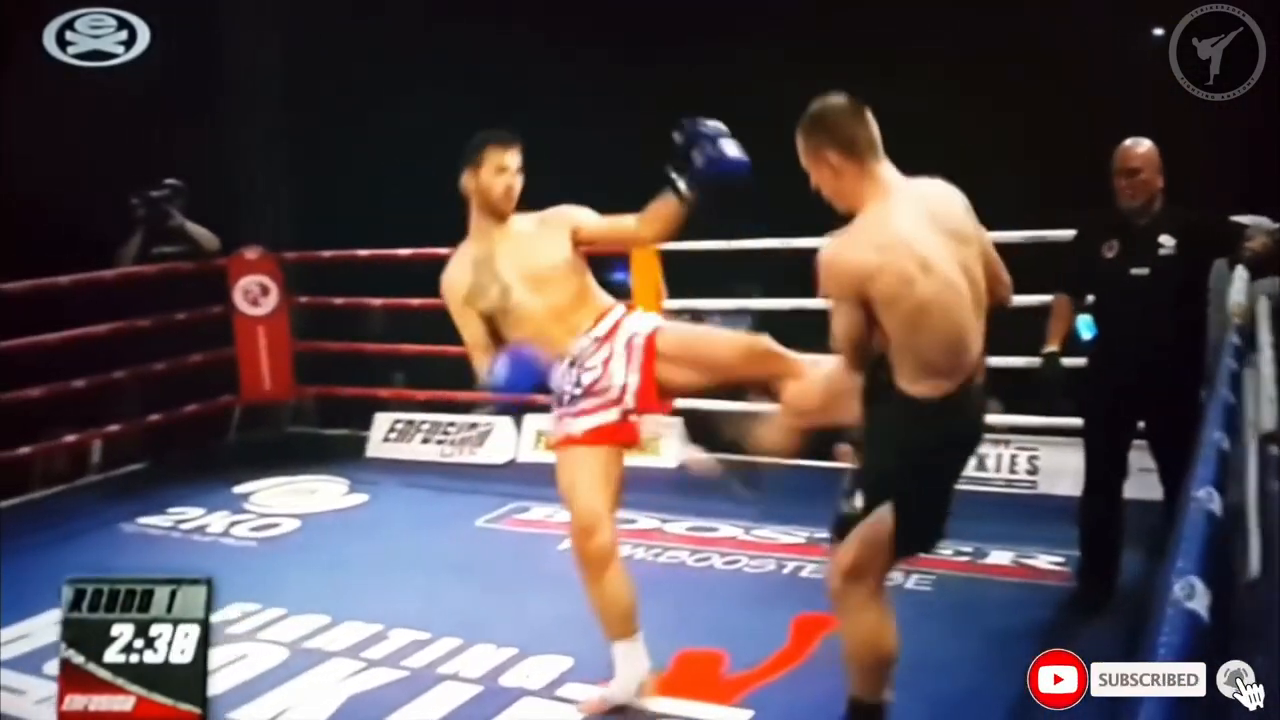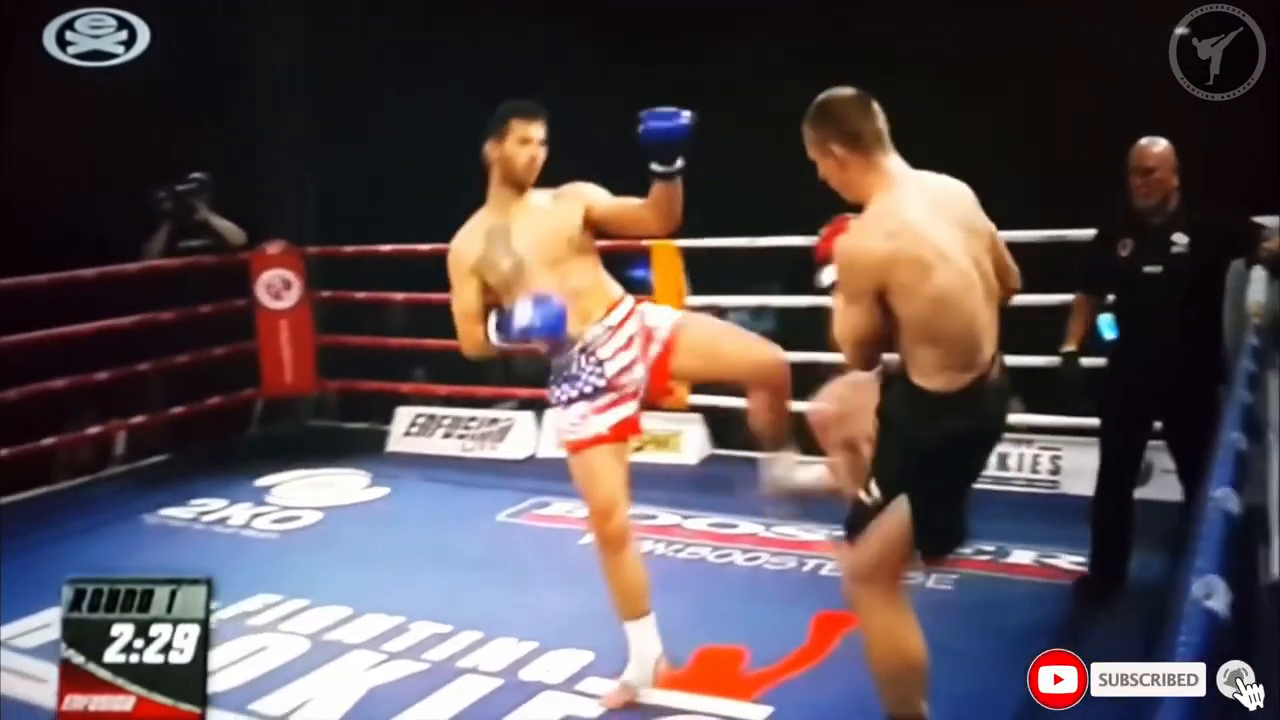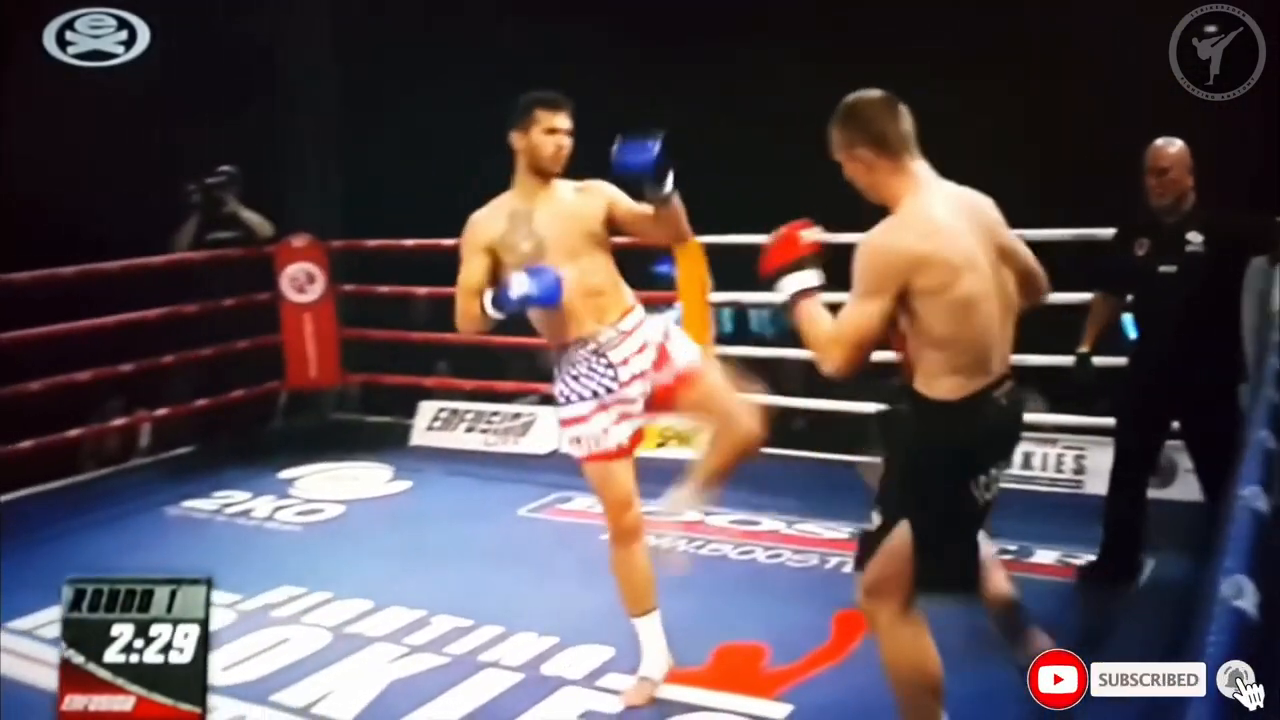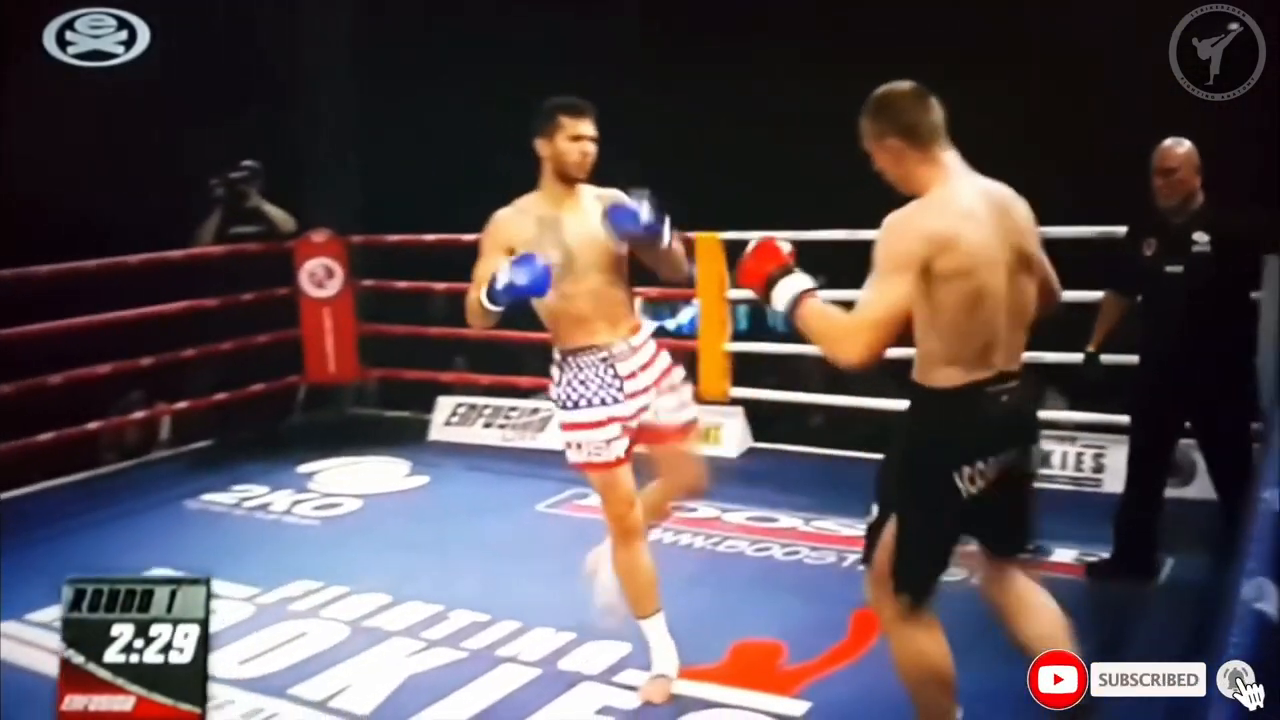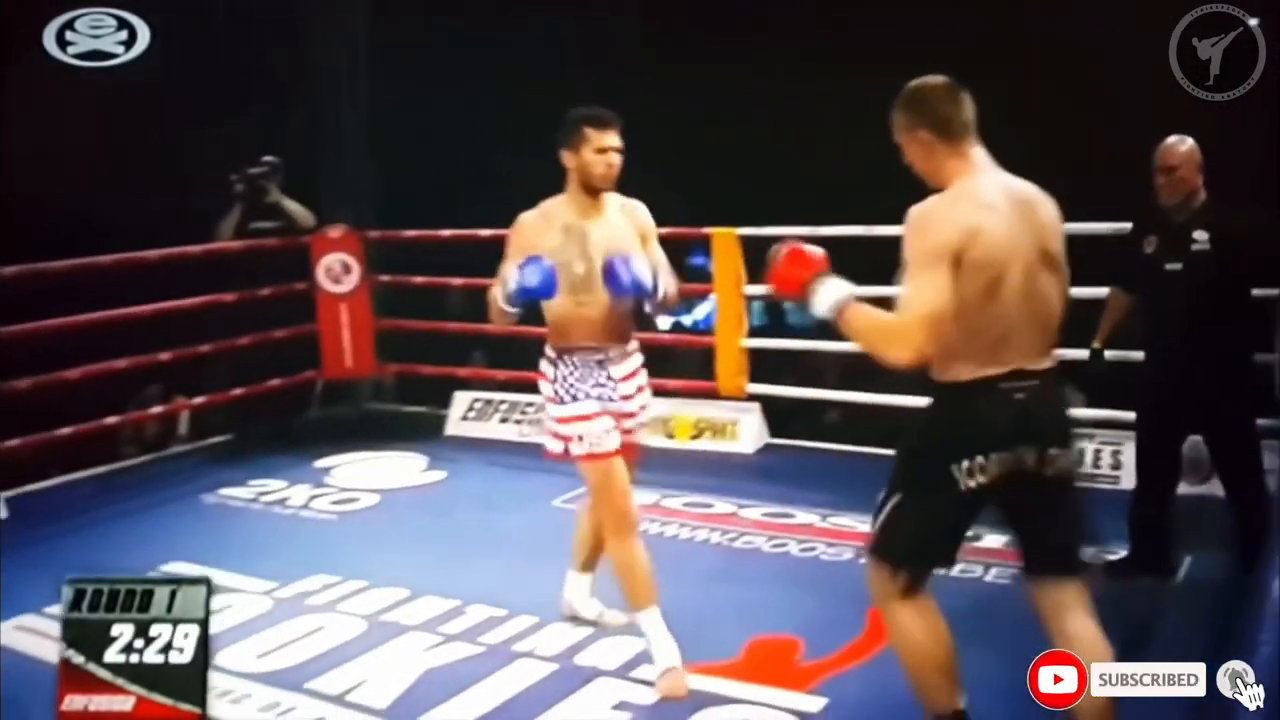
dt=0.1s
person 1, frame 1
left shoulder: (849, 255)
right shoulder: (945, 198)
left elbow: (853, 349)
right elbow: (1000, 292)
left hip: (924, 422)
right hip: (951, 383)
left knee: (852, 575)
right knee: (809, 391)
person 1, frame 2
left shoulder: (867, 243)
right shoulder: (955, 192)
left elbow: (860, 350)
right elbow: (1006, 282)
left wrist: (842, 270)
left hip: (944, 417)
right hip: (979, 390)
left knee: (870, 576)
right knee: (841, 408)
person 1, frame 3
left shoulder: (891, 243)
right shoulder: (979, 205)
left elbow: (837, 359)
right elbow: (1035, 287)
left wrist: (796, 281)
left hip: (950, 427)
right hip: (996, 403)
left knee: (885, 592)
person 1, frame 4
left shoulder: (913, 227)
right shoulder: (1014, 206)
left elbow: (854, 347)
right elbow: (1049, 295)
left wrist: (785, 286)
left hip: (952, 420)
right hip: (1013, 407)
left knee: (898, 598)
right knee: (1004, 569)
person 1, frame 5
left shoulder: (938, 218)
right shoulder: (1041, 204)
left elbow: (907, 347)
left wrist: (824, 292)
left hip: (970, 416)
right hip: (1041, 408)
left knee: (893, 581)
right knee: (1063, 594)
person 2, frame 1
left shoulder: (557, 222)
right shoulder: (460, 277)
left elbow: (645, 230)
right elbow: (486, 364)
left wrist: (688, 178)
right wrist: (502, 373)
left hip: (629, 343)
right hip: (577, 391)
left knee: (754, 352)
right knee: (591, 540)
right ankle: (630, 673)
person 2, frame 2
left shoulder: (575, 196)
right shoulder: (470, 246)
left elbow: (659, 223)
right elbow: (472, 341)
left wrist: (668, 165)
right wrist: (510, 328)
left hip: (635, 331)
right hip: (578, 372)
left knee: (765, 364)
right knee: (609, 524)
left ankle: (780, 458)
right ankle: (643, 657)
person 2, frame 3
left shoulder: (593, 196)
right shoulder: (485, 225)
left elbow: (674, 237)
right elbow: (464, 317)
left wrist: (661, 185)
right wrist: (503, 298)
left hip: (644, 337)
right hip: (582, 369)
left knee: (743, 428)
right knee: (624, 521)
right ankle: (653, 655)
person 2, frame 4
left shoulder: (616, 204)
right shoulder: (512, 224)
left elbow: (677, 270)
right elbow: (477, 316)
left wrist: (658, 234)
right wrist: (498, 292)
left hip: (641, 355)
right hip: (583, 373)
left knee: (687, 481)
right knee: (625, 519)
left ankle: (607, 557)
right ankle: (663, 657)
person 2, frame 5
left shoulder: (633, 215)
right shoulder: (535, 226)
left elbow: (669, 290)
right elbow: (499, 314)
left wrist: (651, 284)
right wrist: (514, 294)
left hip: (626, 360)
right hip: (574, 370)
left knee: (608, 497)
right knee: (619, 511)
left ankle: (576, 592)
right ankle: (664, 650)
person 3, frame 1
left shoulder: (1192, 229)
right shoulder: (1095, 234)
left elbow: (1247, 242)
right elbow: (1068, 294)
left wrist: (1255, 249)
right wrist: (1053, 347)
left hip: (1174, 377)
right hip: (1111, 375)
left knee: (1180, 475)
right knee: (1102, 477)
right ankle: (1097, 578)
person 3, frame 2
left shoulder: (1207, 228)
right shoulder: (1114, 233)
right elbow: (1088, 294)
right wrist: (1071, 346)
left hip: (1193, 376)
right hip: (1130, 374)
left knee: (1200, 475)
right knee: (1115, 473)
right ankle: (1105, 571)
person 3, frame 3
left shoulder: (1222, 228)
right shoulder: (1133, 233)
right elbow: (1109, 294)
right wrist: (1086, 346)
left hip: (1208, 375)
right hip: (1148, 371)
left knee: (1219, 472)
right knee: (1128, 468)
right ankle: (1119, 560)
person 3, frame 4
left shoulder: (1229, 229)
right shoulder: (1143, 232)
right elbow: (1119, 294)
right wrist: (1094, 345)
left hip: (1219, 375)
right hip: (1159, 371)
left knee: (1232, 471)
right knee: (1144, 467)
right ankle: (1133, 556)
person 3, frame 5
left shoulder: (1230, 226)
right shoulder: (1148, 230)
right elbow: (1125, 289)
right wrist: (1099, 341)
left hip: (1221, 371)
right hip: (1163, 369)
left knee: (1239, 467)
right knee: (1153, 463)
left ankle: (1260, 558)
right ankle: (1151, 552)
